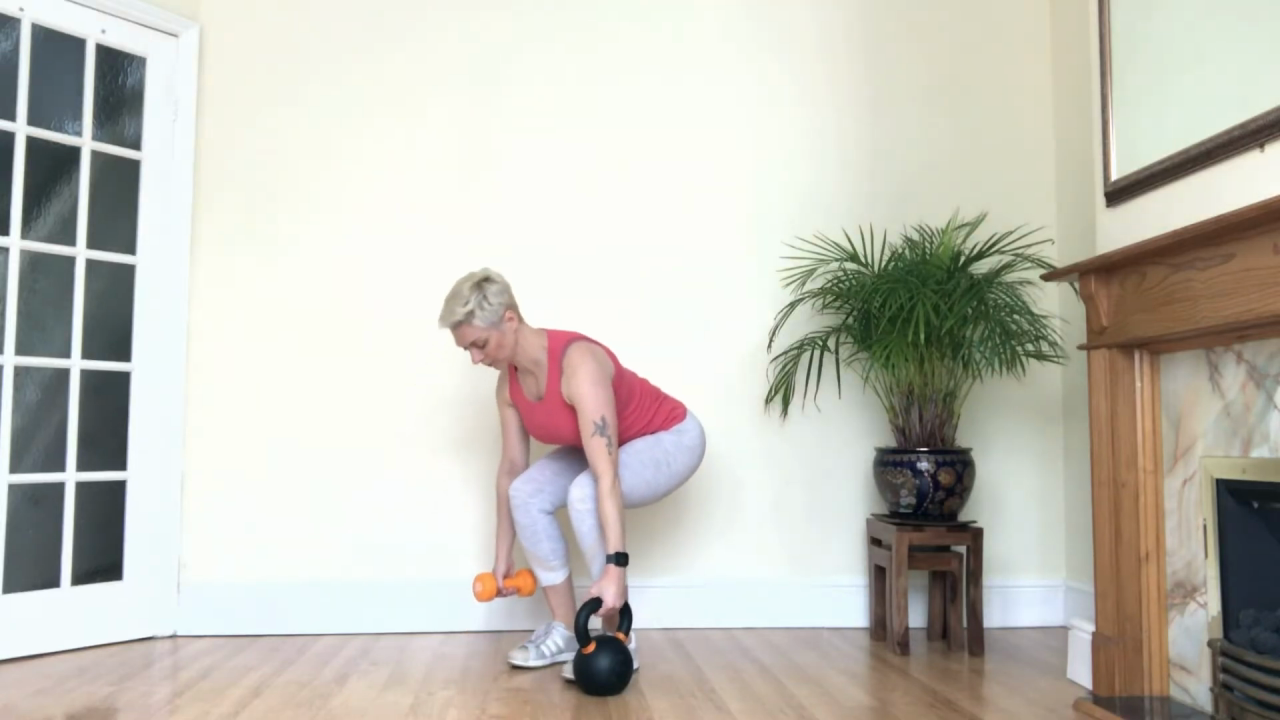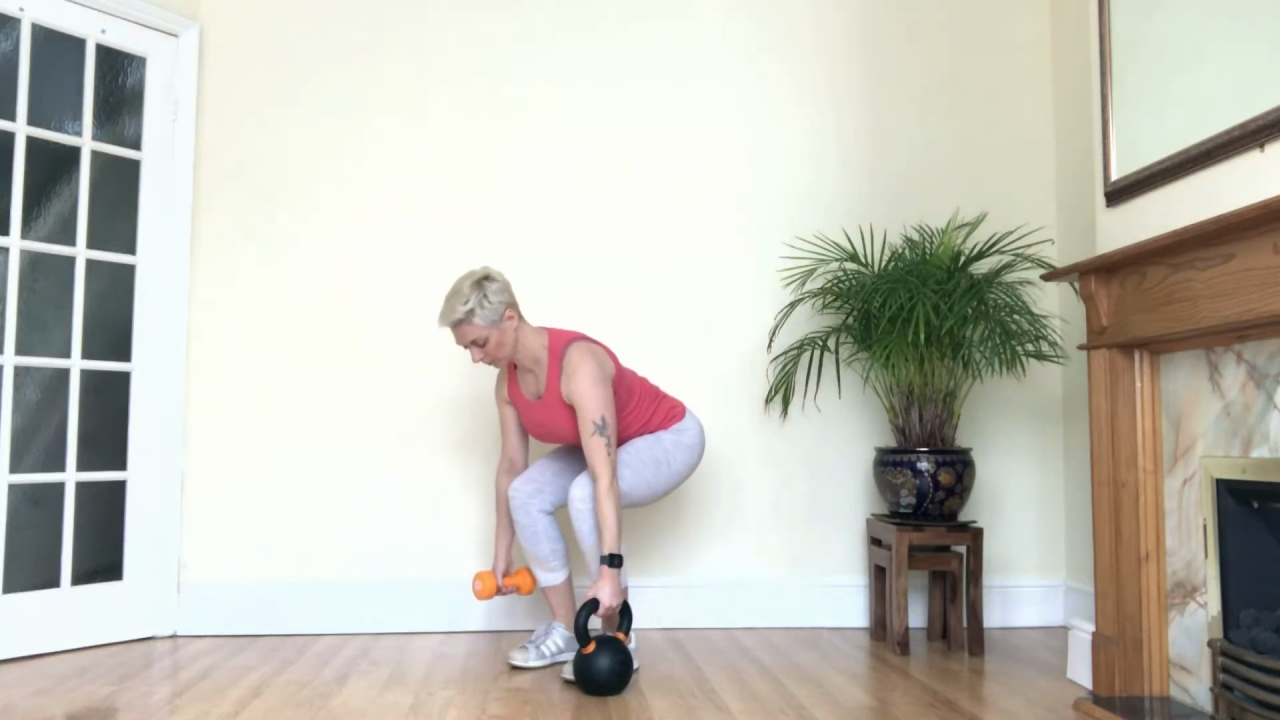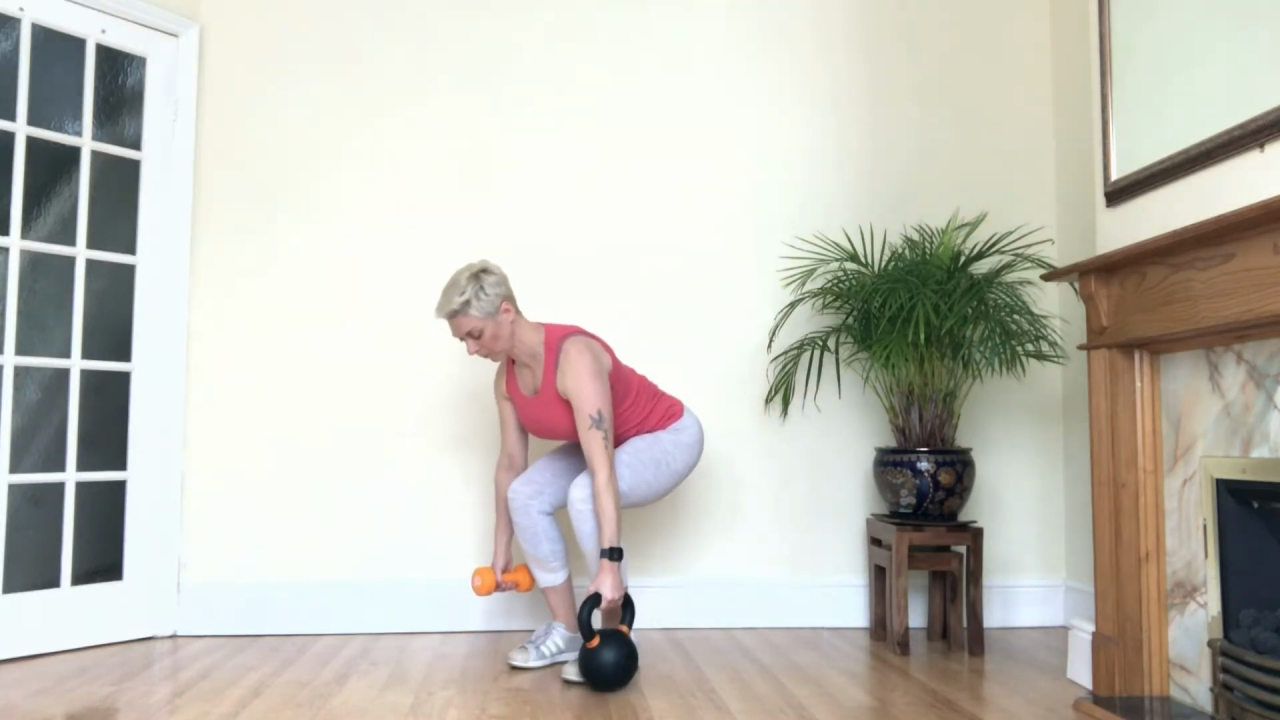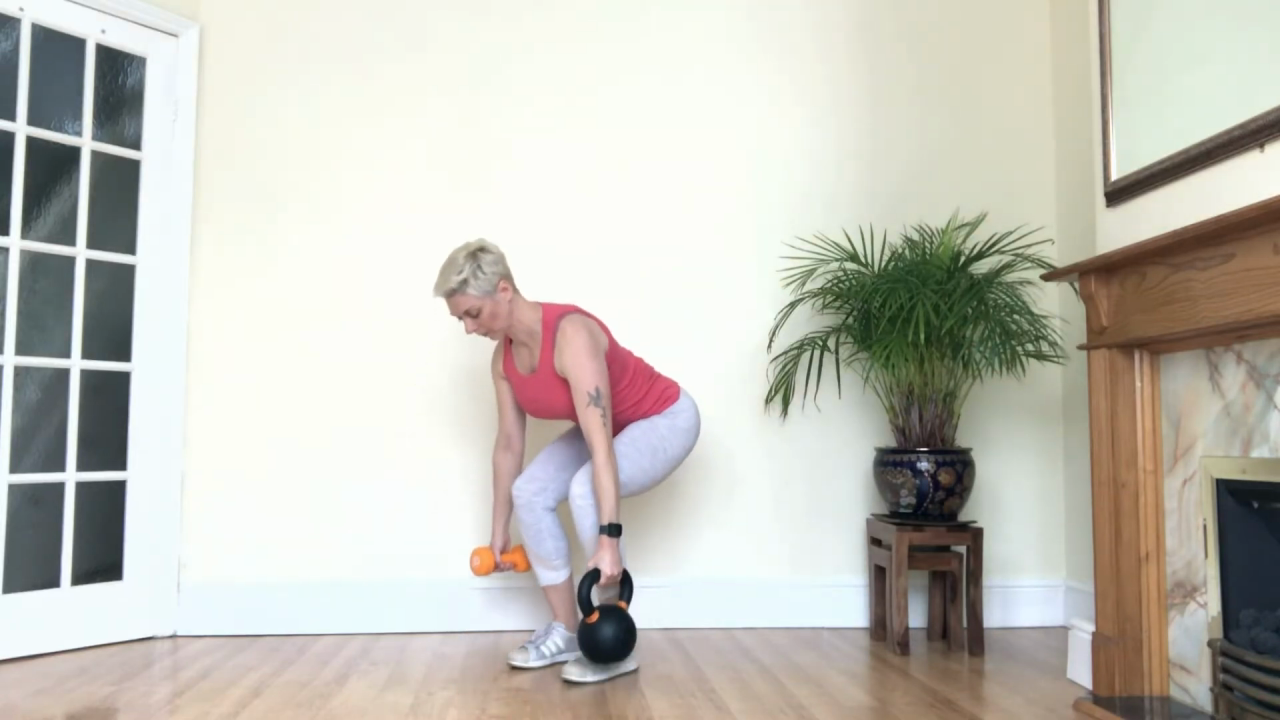
dt=0.5s
person 1, frame 1
left shoulder: (578, 364)
right shoulder: (509, 382)
left elbow: (607, 478)
right elbow: (511, 470)
left wrist: (615, 569)
right wrist: (502, 557)
left hip: (670, 438)
right hip: (608, 444)
left knee: (584, 494)
right knee: (527, 493)
right ankle: (565, 631)
person 1, frame 2
left shoulder: (577, 362)
right shoulder: (508, 380)
left elbow: (604, 478)
right elbow: (510, 469)
left wrist: (610, 570)
right wrist: (502, 554)
left hip: (669, 437)
right hip: (608, 442)
left knee: (584, 494)
right knee: (527, 493)
right ankle: (565, 631)
person 1, frame 3
left shoulder: (573, 357)
right shoulder: (507, 376)
left elbow: (602, 472)
right elbow: (510, 464)
left wrist: (609, 564)
right wrist: (501, 550)
left hip: (668, 437)
right hip: (609, 440)
left knee: (584, 495)
right knee: (526, 494)
right ankle: (565, 632)
person 1, frame 4
left shoulder: (570, 335)
right shoulder: (504, 356)
left elbow: (601, 447)
right elbow: (508, 445)
left wrist: (609, 541)
right wrist: (499, 531)
left hip: (665, 418)
right hip: (609, 424)
left knee: (585, 492)
right knee: (529, 492)
right ankle: (565, 633)
